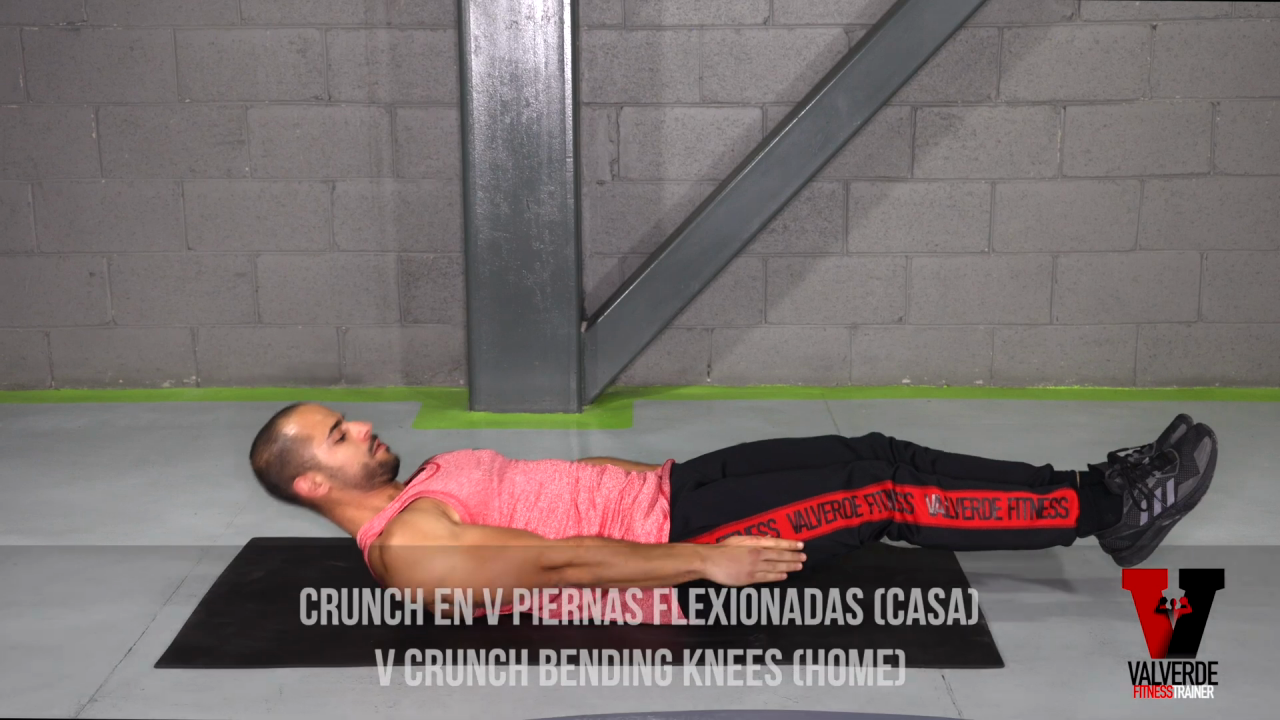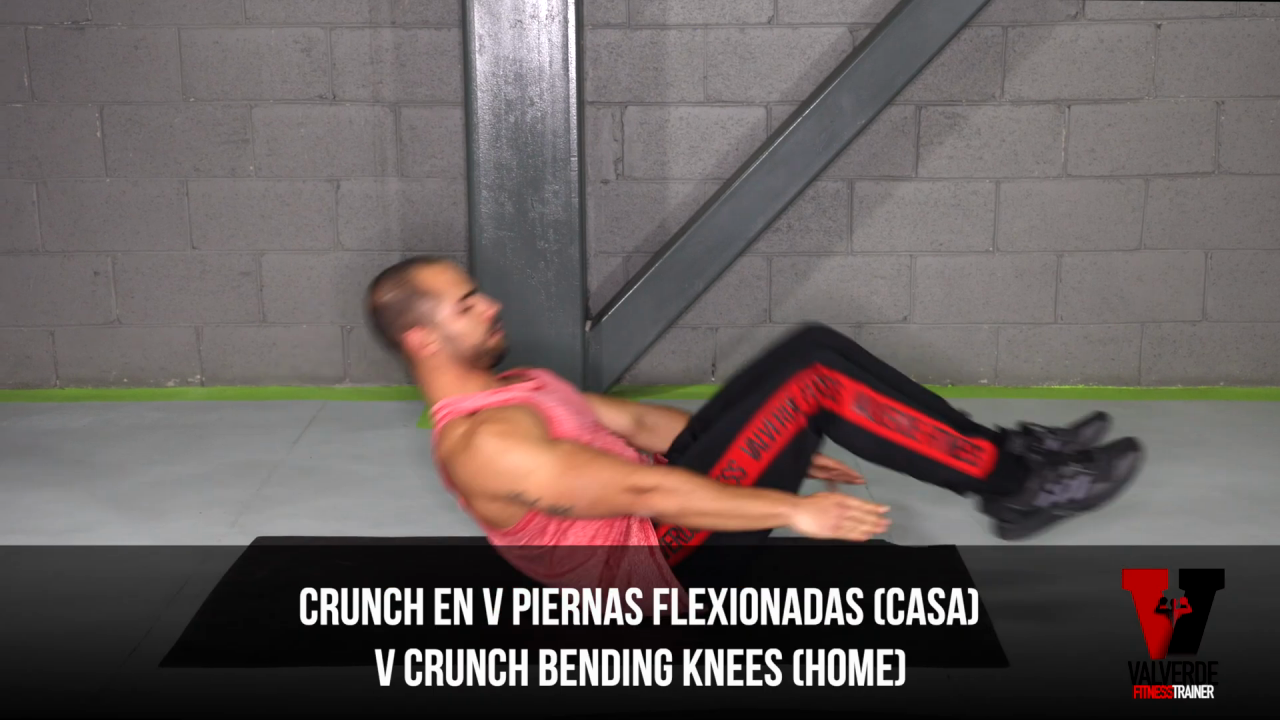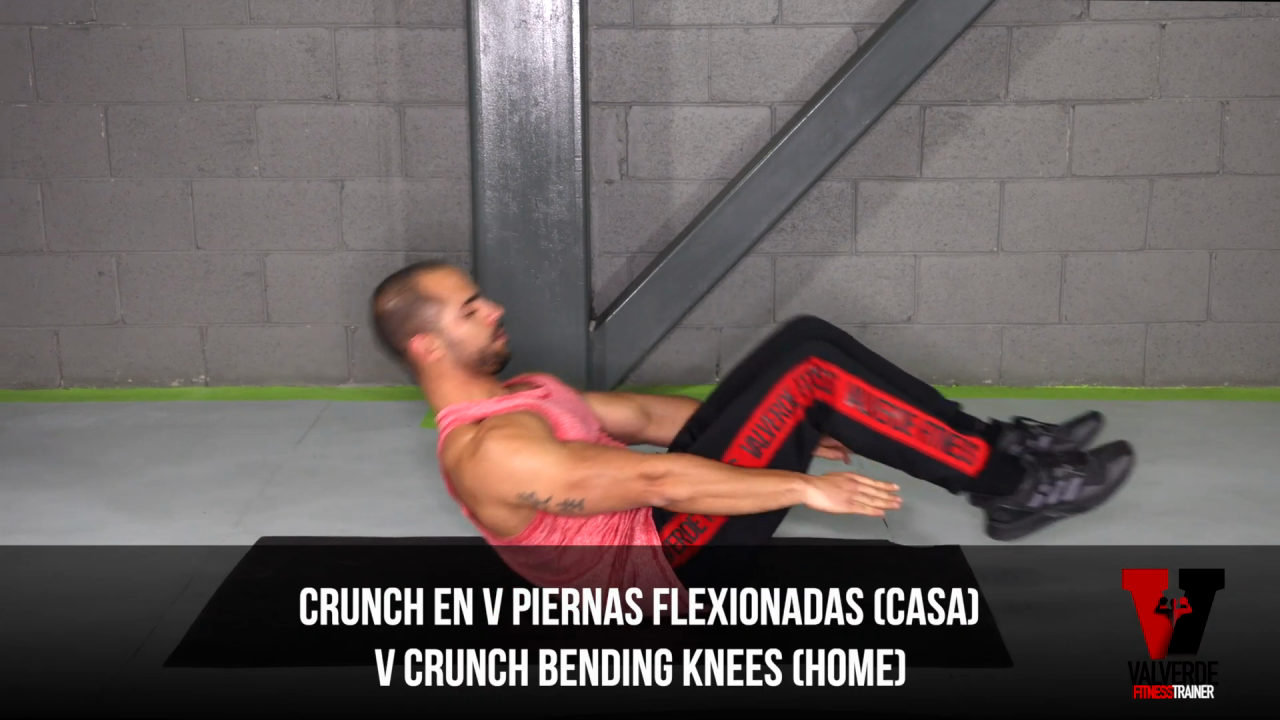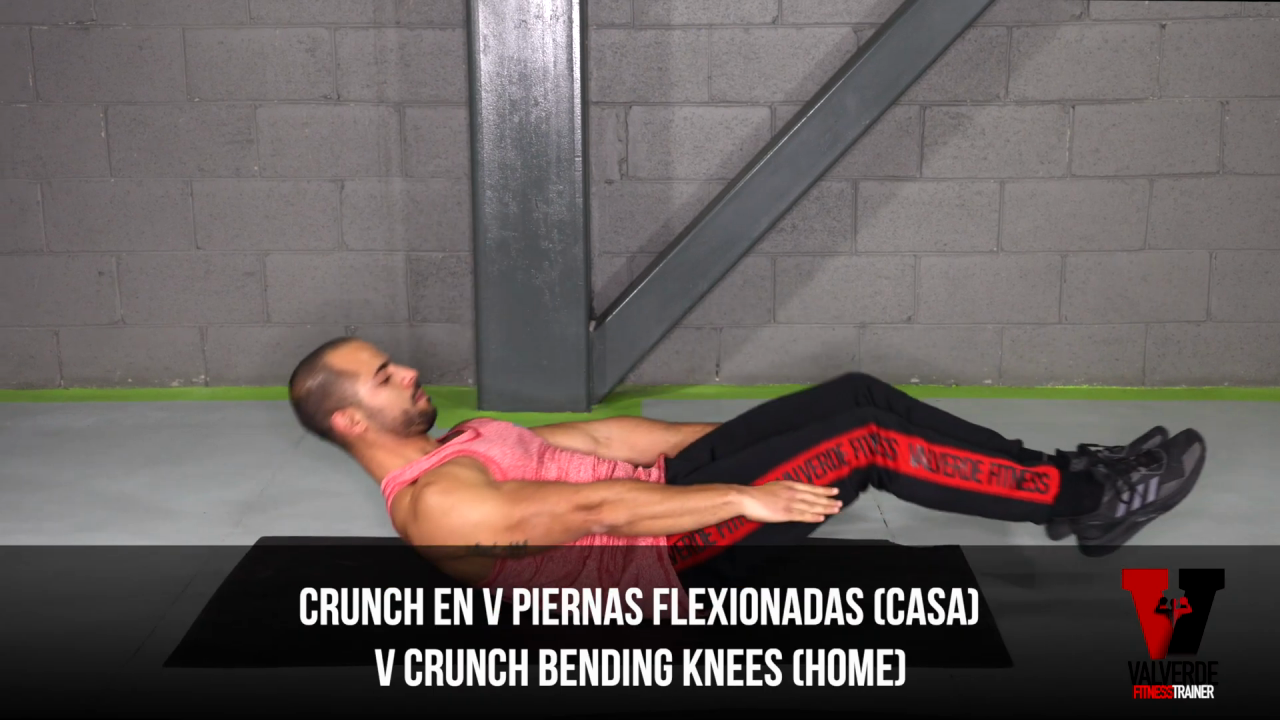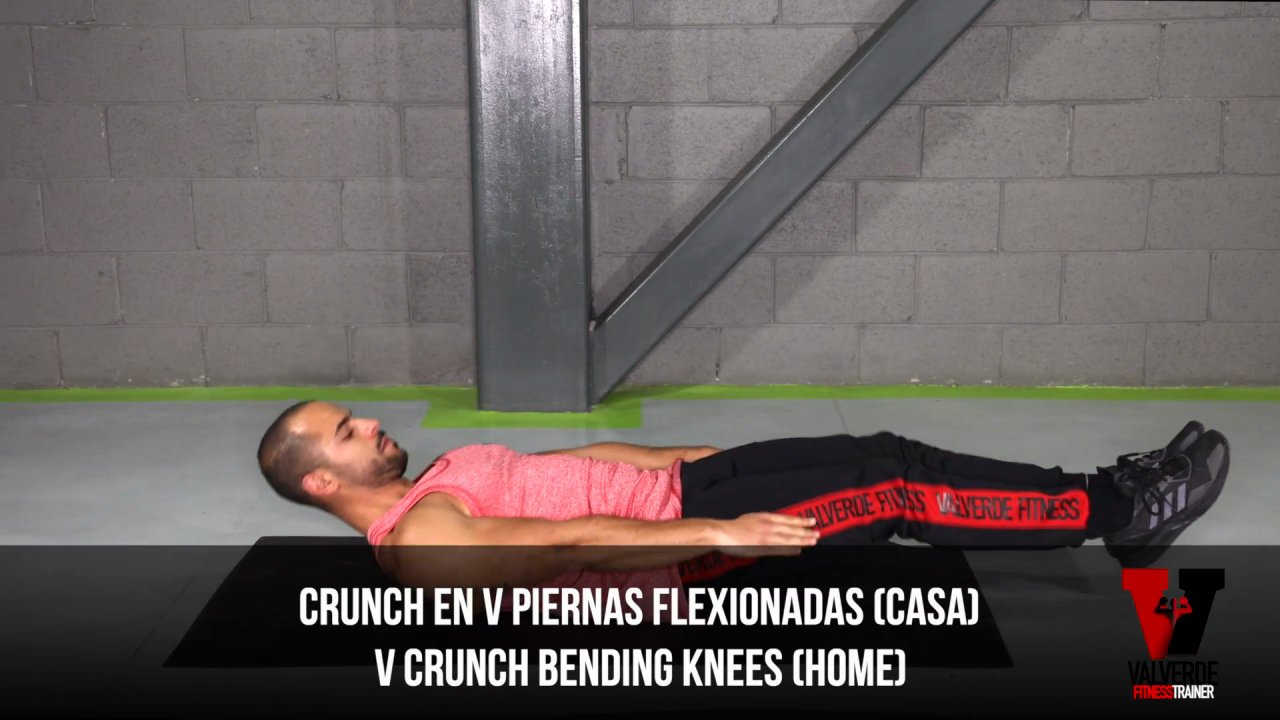
dt=0.5s
person 1, frame 1
left shoulder: (426, 483)
right shoulder: (404, 545)
right elbow: (555, 565)
left wrist: (668, 479)
right wrist: (705, 562)
left hip: (664, 491)
right hip: (666, 545)
left knee: (869, 455)
right knee: (880, 490)
left ankle: (1094, 490)
right ankle: (1108, 511)
person 1, frame 2
left shoulder: (504, 390)
right shoulder: (481, 446)
left elbow: (639, 423)
right elbow: (638, 492)
left wrist: (783, 443)
right wrist: (790, 511)
left hip: (664, 514)
right hip: (665, 563)
left knee: (814, 351)
right knee: (813, 374)
left ankle: (1000, 457)
right ankle: (1011, 484)
person 1, frame 3
left shoulder: (509, 395)
right shoulder: (488, 455)
left elbow: (648, 413)
right elbow: (649, 480)
left wrist: (792, 430)
right wrist: (802, 486)
left hip: (667, 513)
right hip: (668, 555)
left knee: (807, 342)
right knee: (810, 368)
left ankle: (1001, 450)
right ankle: (1009, 487)
person 1, frame 4
left shoulder: (456, 448)
right shoulder: (435, 505)
left elbow: (596, 439)
right elbow: (592, 513)
left wrist: (727, 440)
right wrist: (745, 497)
left hip: (665, 492)
right hip: (669, 556)
left knee: (855, 397)
right knee: (864, 443)
left ankle: (1063, 479)
right ankle: (1084, 502)
person 1, frame 5
left shoulder: (443, 482)
right shoulder: (415, 543)
right elbow: (570, 547)
left wrist: (687, 462)
right wrist: (720, 535)
left hip: (678, 481)
right hip: (677, 544)
left knee: (885, 453)
right knee: (894, 497)
left ankle: (1111, 499)
right ankle: (1118, 515)
